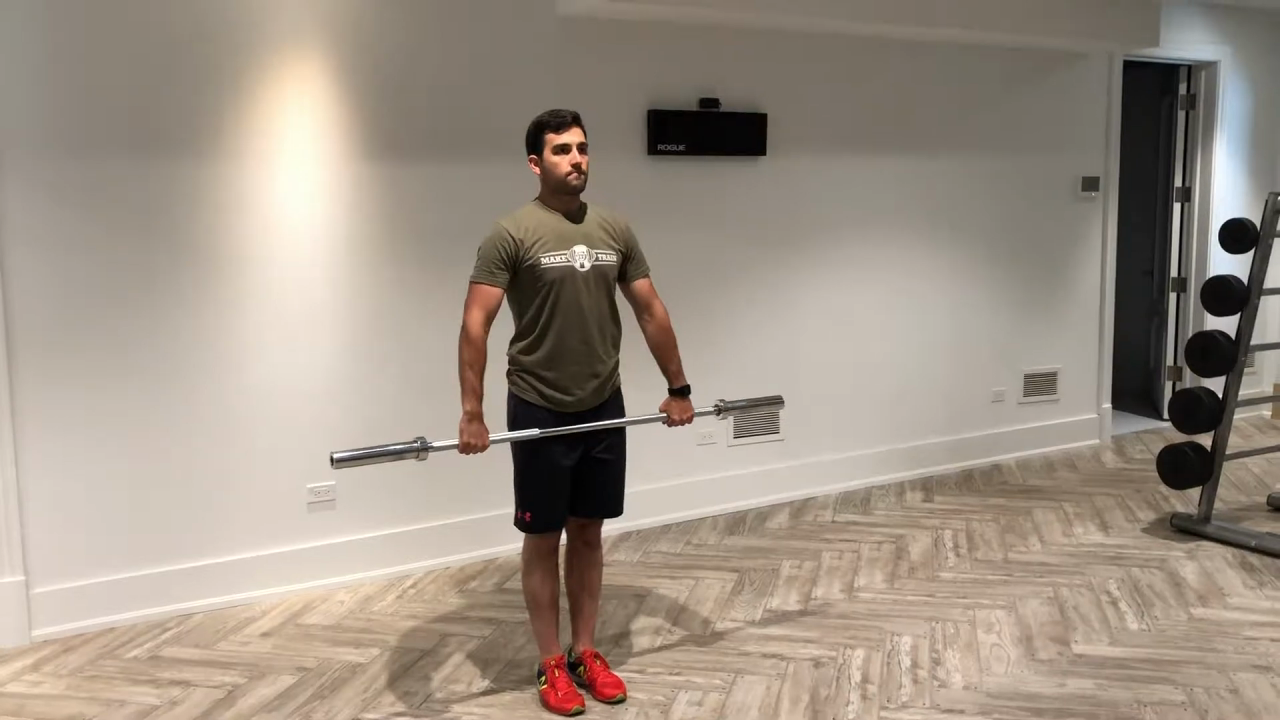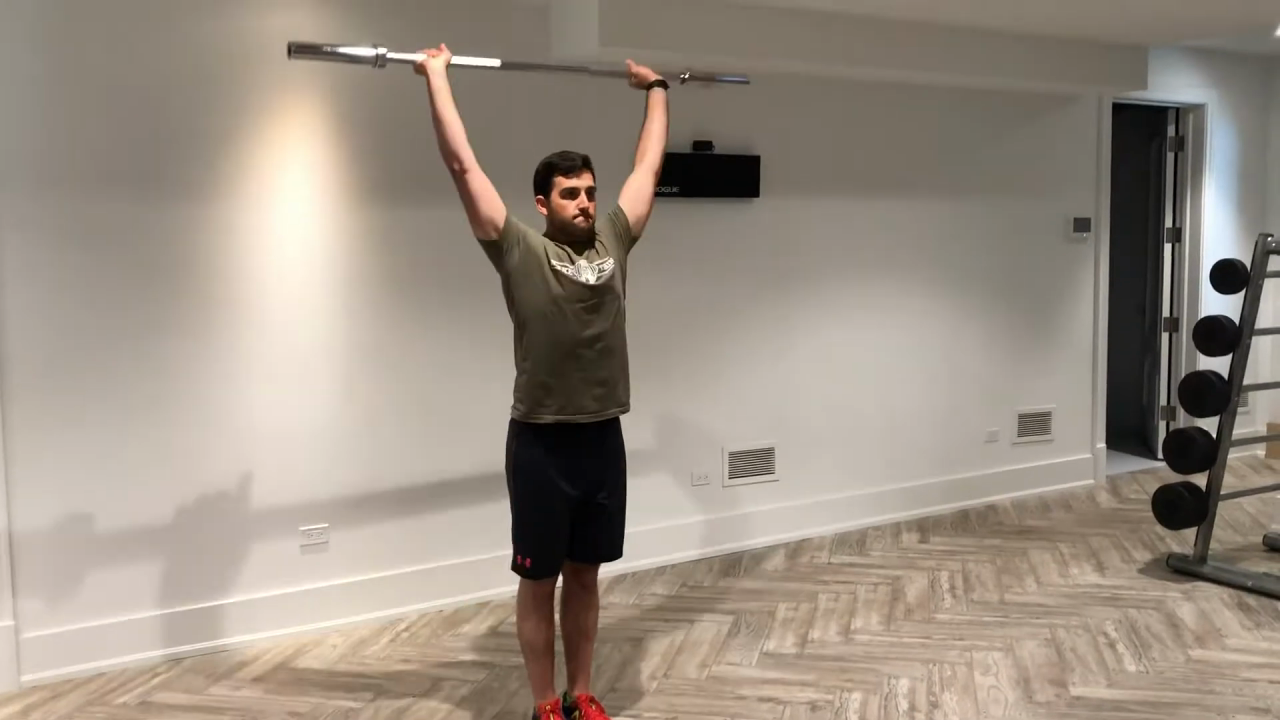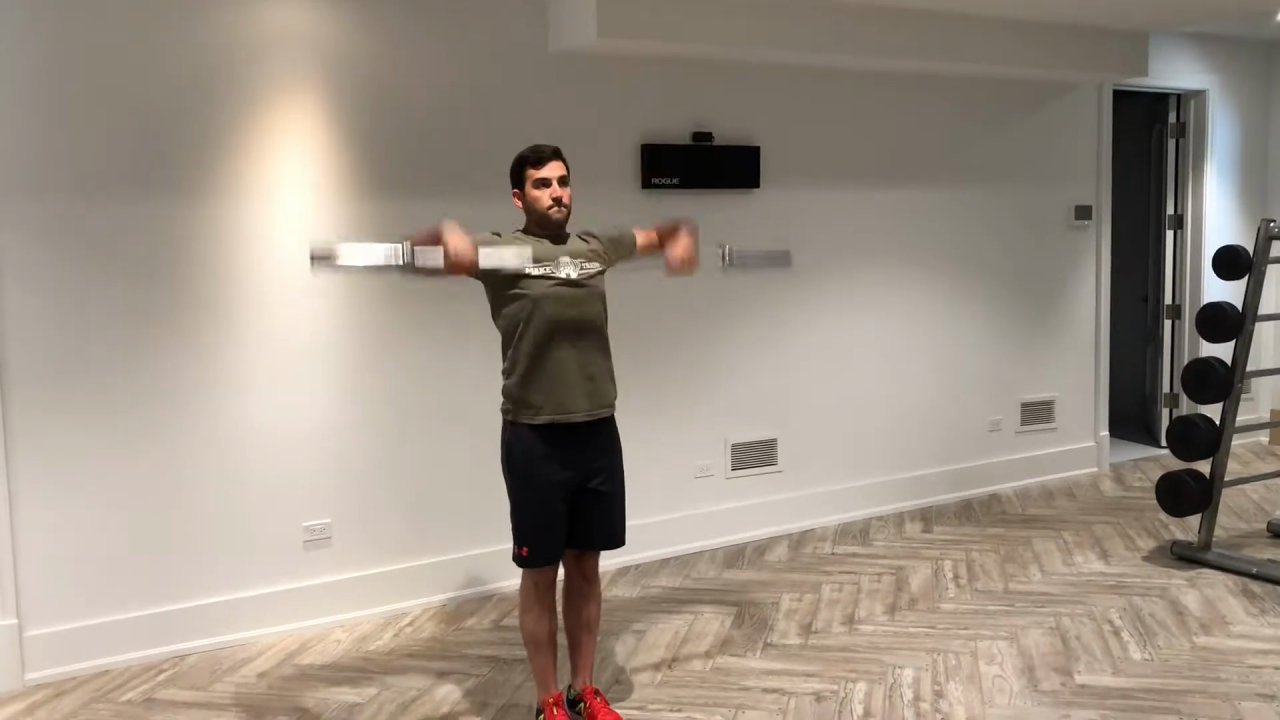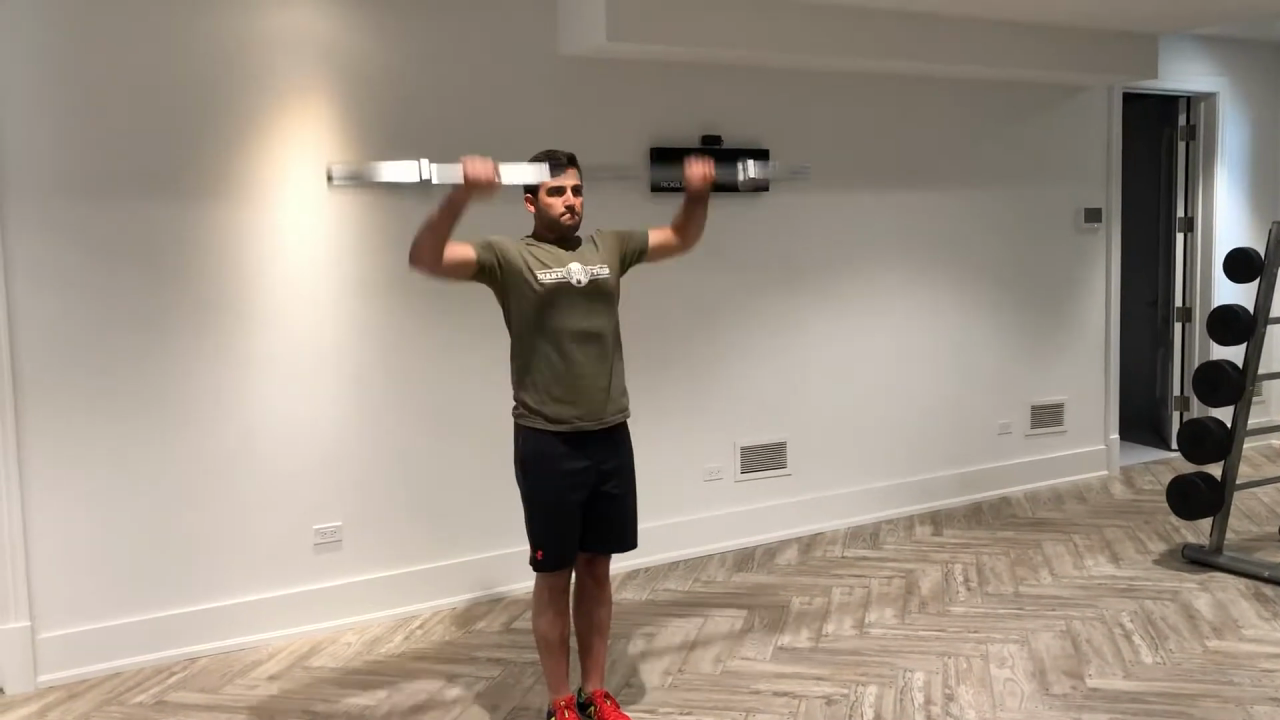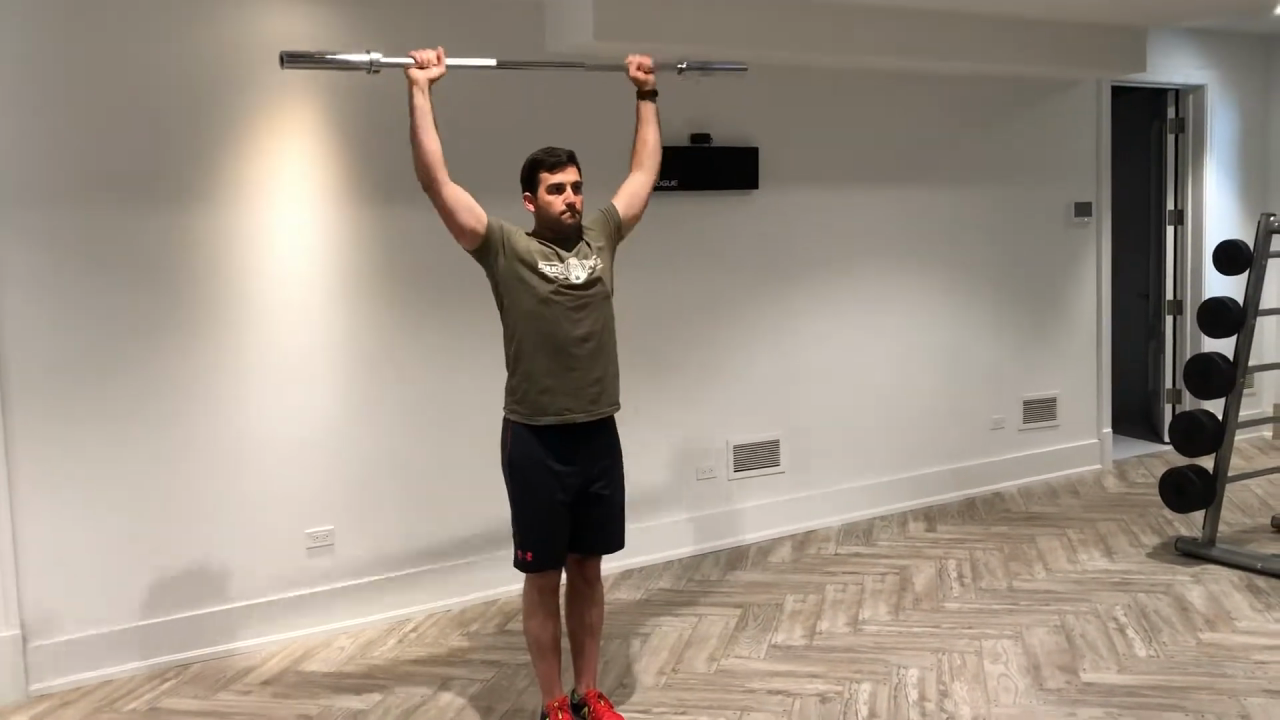
dt=1s
person 1, frame 1
left shoulder: (616, 229)
right shoulder: (512, 233)
left elbow: (652, 312)
right elbow: (476, 324)
left wrist: (678, 388)
right wrist: (472, 412)
left hip: (604, 407)
right hip: (540, 411)
left knee: (589, 531)
right knee: (543, 538)
left ankle: (586, 652)
right ankle: (551, 664)
person 1, frame 2
left shoulder: (614, 240)
right shoulder: (518, 249)
left elbow: (649, 165)
right elbow: (462, 164)
left wrist: (654, 89)
right wrist: (437, 76)
left hip: (603, 438)
right hip: (541, 443)
left knee: (585, 575)
right knee: (540, 580)
person 1, frame 3
left shoulder: (596, 244)
right shoulder: (500, 250)
left elbow: (662, 236)
left wrist: (682, 235)
right wrist: (444, 238)
left hip: (598, 432)
right hip: (535, 438)
left knee: (585, 565)
right knee: (540, 571)
person 1, frame 4
left shoulder: (607, 248)
right shoulder: (509, 258)
left elbow: (681, 238)
right elbow: (424, 257)
left wrist: (696, 194)
right wrist: (461, 194)
left hip: (610, 436)
right hip: (547, 442)
left knee: (598, 571)
right knee: (555, 577)
person 1, frame 5
left shoulder: (602, 235)
right shoulder: (506, 247)
left elbow: (645, 173)
right elbow: (434, 180)
left wrist: (643, 94)
right wrist: (422, 90)
left hip: (599, 435)
right hip: (536, 441)
left knee: (587, 568)
right knee: (544, 577)
